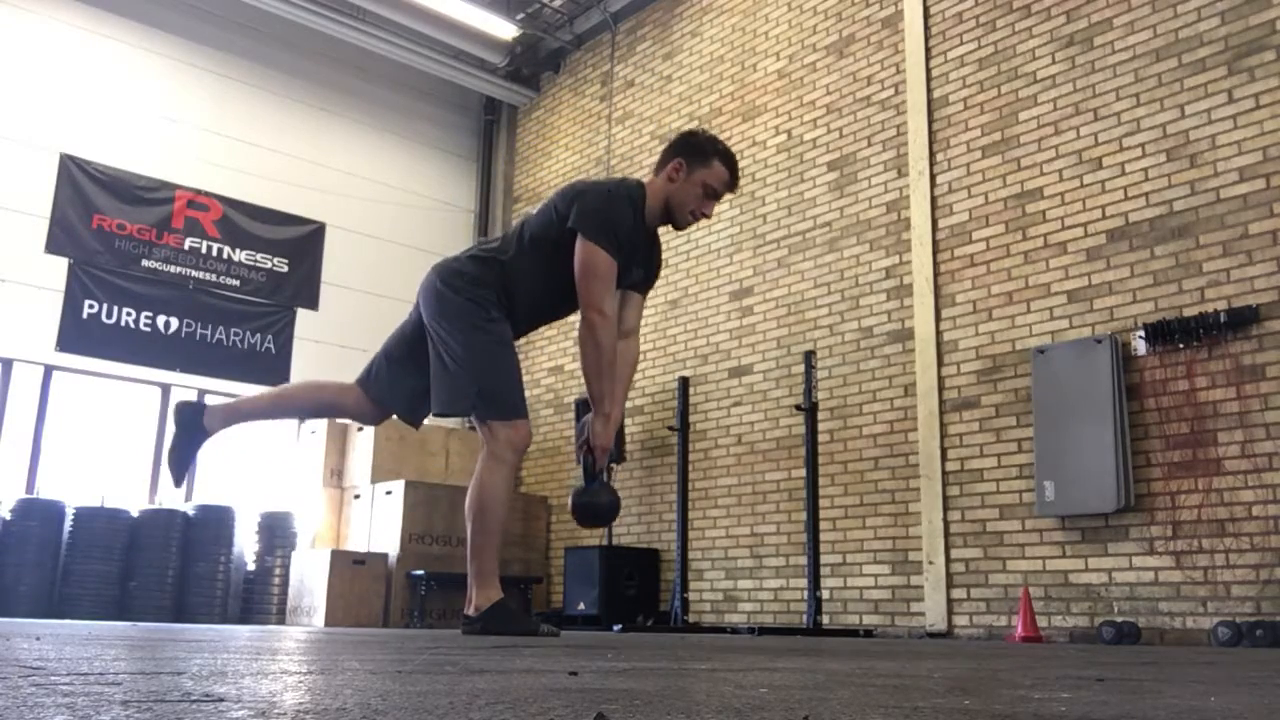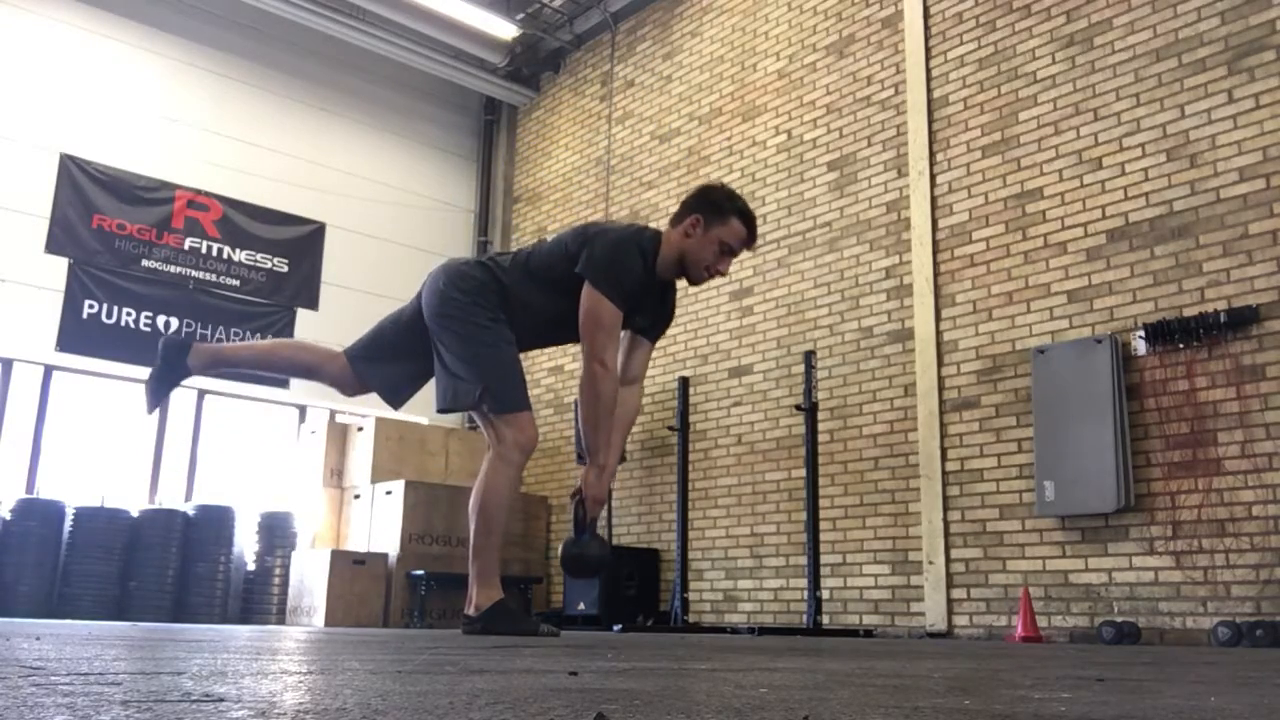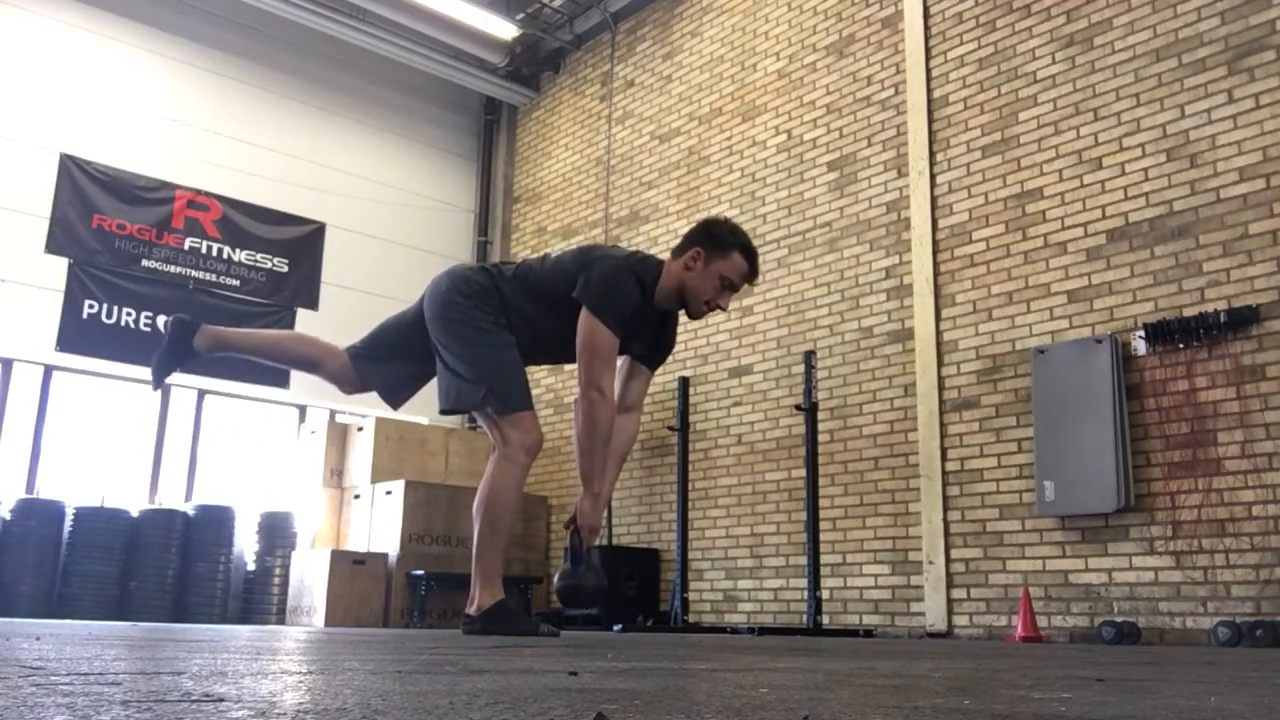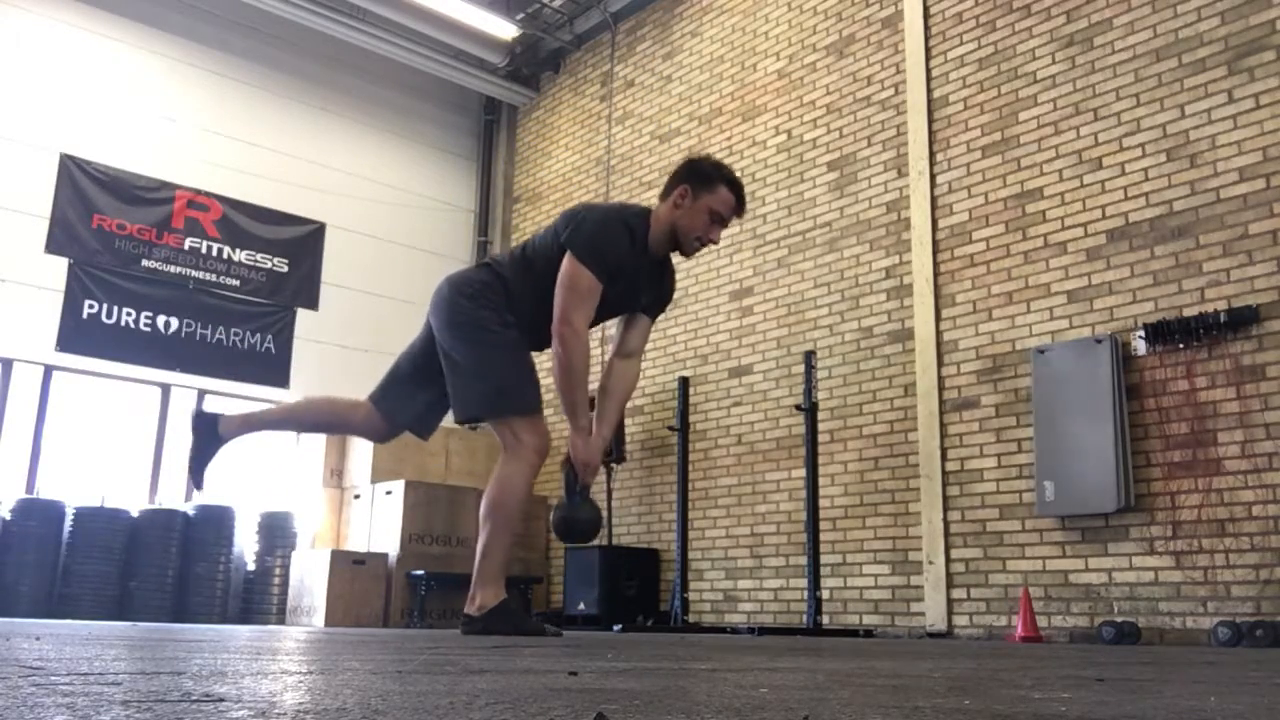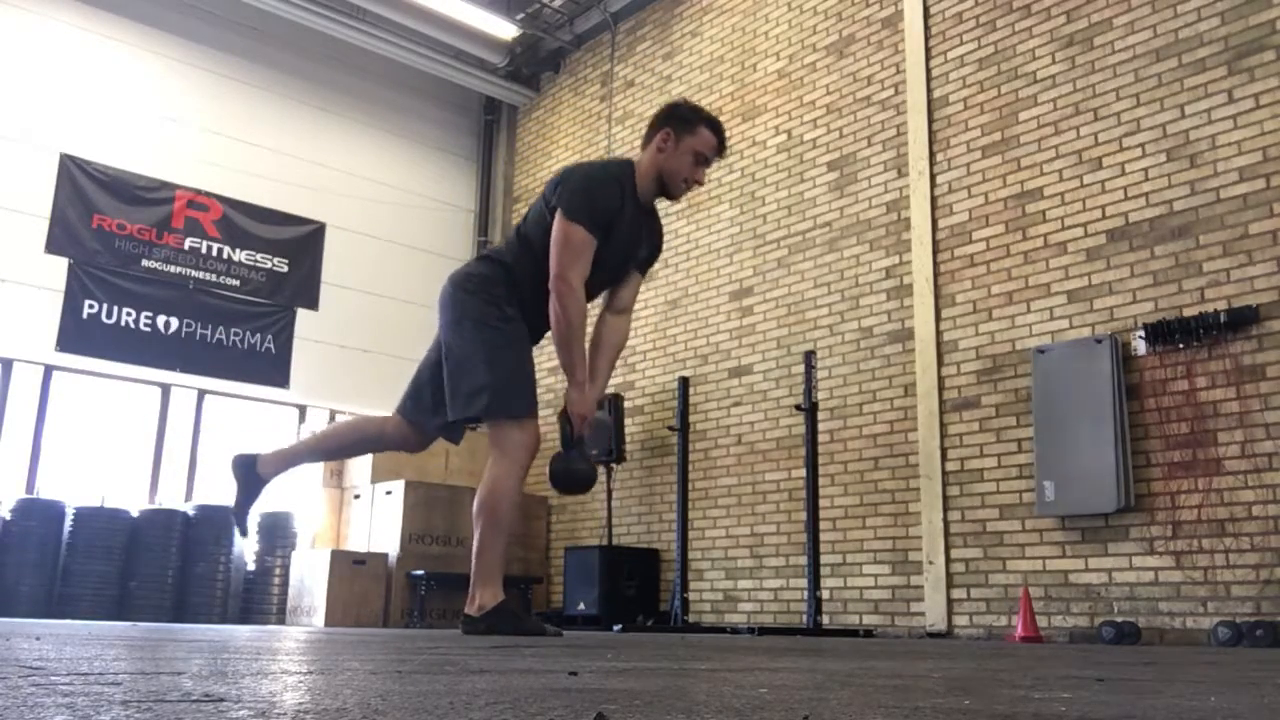
dt=0.5s
person 1, frame 1
left shoulder: (646, 250)
right shoulder: (606, 204)
left elbow: (625, 337)
right elbow: (595, 319)
left wrist: (611, 417)
right wrist: (602, 418)
left hip: (458, 303)
right hip: (465, 295)
left knee: (365, 404)
right knee: (508, 438)
left ankle: (207, 419)
right ankle: (484, 602)
person 1, frame 2
left shoulder: (659, 298)
right shoulder: (621, 252)
left elbow: (628, 385)
right elbow: (597, 367)
left wrist: (607, 467)
right wrist: (595, 467)
left hip: (456, 302)
right hip: (465, 295)
left knee: (344, 374)
right knee: (515, 437)
left ankle: (193, 355)
right ankle: (484, 602)
person 1, frame 3
left shoulder: (659, 325)
right shoulder: (618, 278)
left elbow: (626, 412)
right elbow: (594, 394)
left wrist: (603, 497)
right wrist: (589, 495)
left hip: (455, 307)
right hip: (466, 300)
left knee: (344, 372)
right knee: (520, 439)
left ankle: (200, 337)
right ankle: (485, 603)
person 1, frame 4
left shoulder: (658, 279)
right shoulder: (607, 228)
left elbow: (626, 360)
right elbow: (568, 330)
left wrist: (598, 443)
right wrist: (578, 432)
left hip: (469, 316)
right hip: (474, 304)
left knee: (378, 421)
right knee: (528, 442)
left ankle: (224, 427)
right ankle: (485, 602)
person 1, frame 5
left shoulder: (648, 232)
right shoulder: (595, 183)
left elbow: (617, 314)
right elbow: (564, 287)
left wrist: (594, 393)
right wrist: (576, 385)
left hip: (499, 315)
right hip: (483, 300)
left knee: (407, 432)
right knee: (517, 441)
left ankle: (262, 466)
right ankle: (485, 604)
